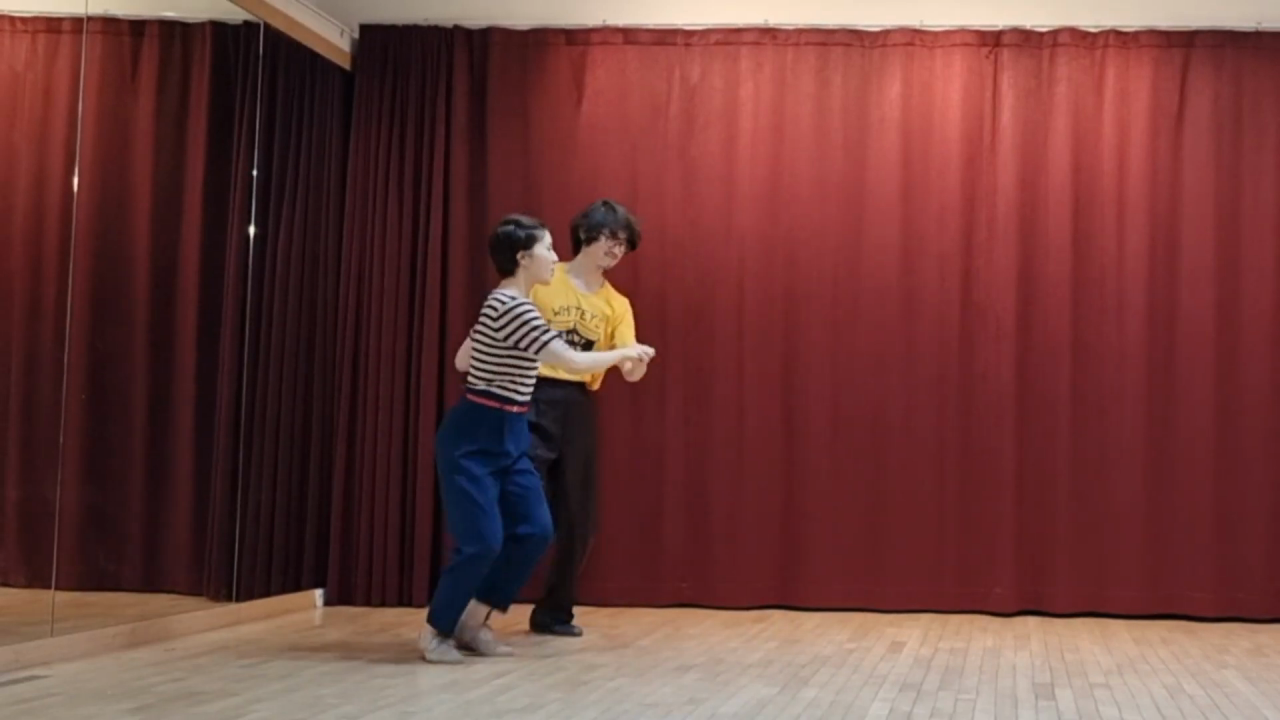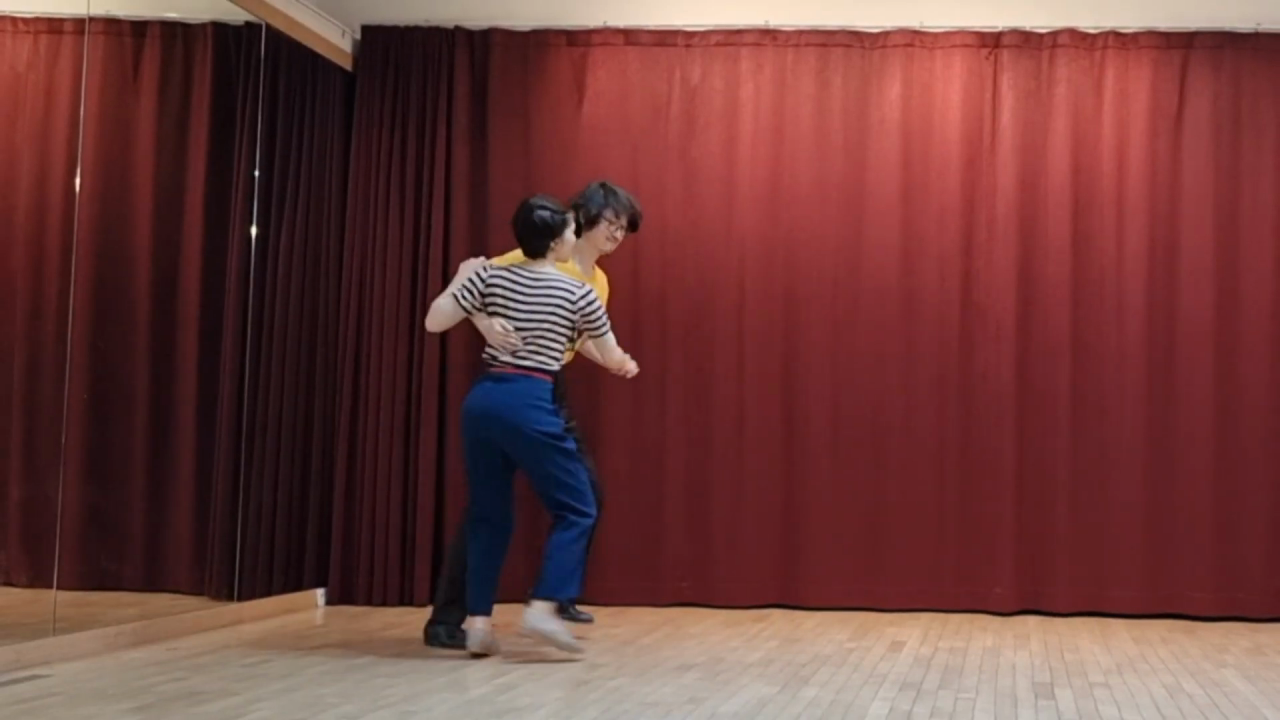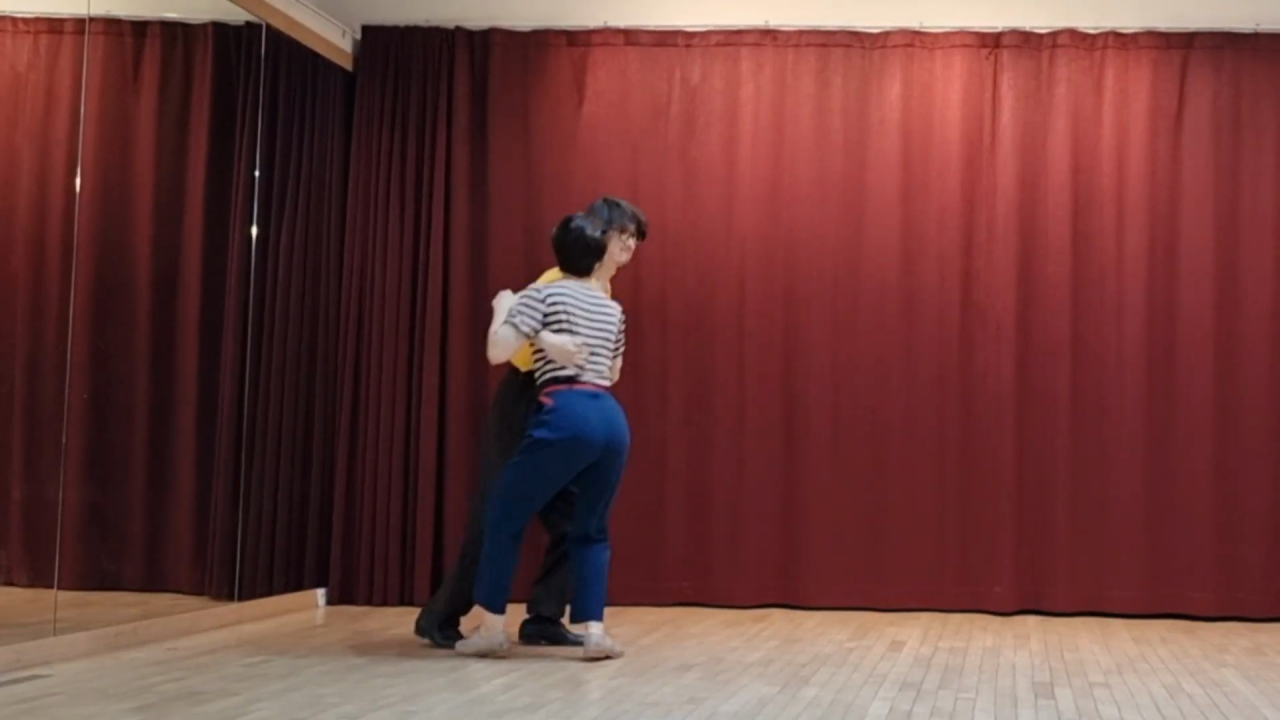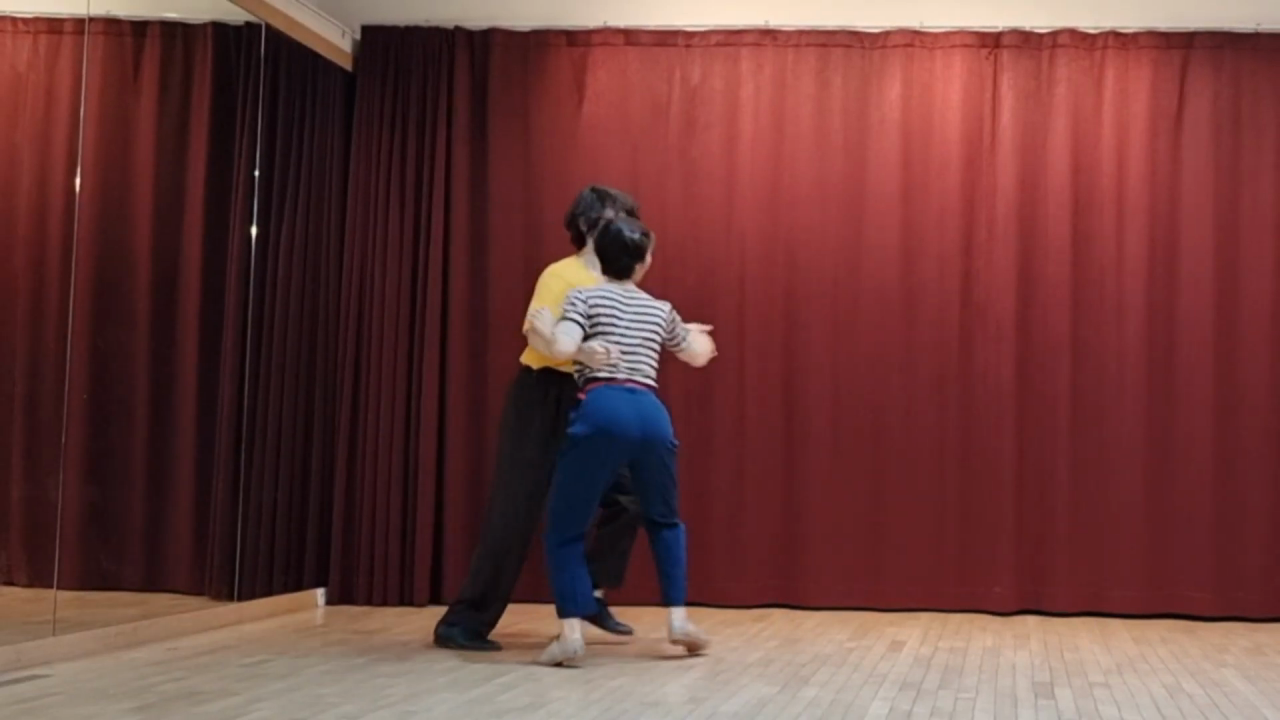
dt=0.3s
person 1, frame 1
left shoulder: (618, 306)
right shoulder: (540, 281)
left elbow: (629, 370)
left wrist: (640, 360)
left hip: (579, 407)
right hip: (531, 402)
left knee: (576, 520)
left ankle: (554, 611)
person 1, frame 2
left shoulder: (600, 281)
left wrist: (611, 361)
right wrist: (487, 321)
left hip: (551, 391)
left knee: (585, 490)
right ankle: (445, 618)
person 1, frame 3
left shoulder: (604, 292)
right shoulder: (563, 280)
right wrist: (545, 340)
right hip: (523, 404)
left knee: (574, 517)
left ankle: (543, 617)
right ankle: (439, 616)
person 1, frame 4
right shoulder: (560, 275)
left elbow: (613, 343)
right elbow: (536, 336)
right wrist: (580, 351)
left hip: (578, 403)
right hip: (539, 397)
left knee: (620, 495)
right knee: (516, 513)
left ankle: (588, 600)
right ankle: (462, 622)
person 2, frame 1
left shoulder: (505, 305)
right shoulder: (513, 309)
left elbow: (461, 361)
right elbow: (572, 362)
right wrist: (625, 352)
left hip: (508, 433)
right hip: (473, 436)
left knee: (534, 530)
right knee: (482, 541)
left ankle: (474, 620)
right ankle: (436, 629)
person 2, frame 2
left shoulder: (492, 275)
right shoulder: (579, 294)
left elbow: (435, 321)
right elbow: (613, 357)
left wrist: (463, 276)
right wrist: (627, 365)
left hip: (484, 399)
right hip: (532, 405)
left knee: (489, 516)
right knee: (576, 511)
left ankle: (479, 624)
right ankle: (541, 609)
person 2, frame 3
left shoulder: (542, 296)
right shoulder: (613, 310)
left elbow: (499, 353)
left wrist: (501, 308)
left hip: (565, 417)
right hip: (611, 421)
left knee: (506, 519)
right knee: (590, 532)
left ankle: (492, 626)
right ankle: (594, 629)
person 2, frame 4
left shoulder: (583, 297)
right shoulder: (659, 310)
left elbow: (564, 348)
right elbow: (698, 356)
left wrist: (543, 324)
right wrist: (701, 336)
left hip: (602, 413)
right hip: (651, 416)
left knee: (565, 529)
right knee: (664, 521)
left ankle: (571, 633)
right ankle: (678, 618)
